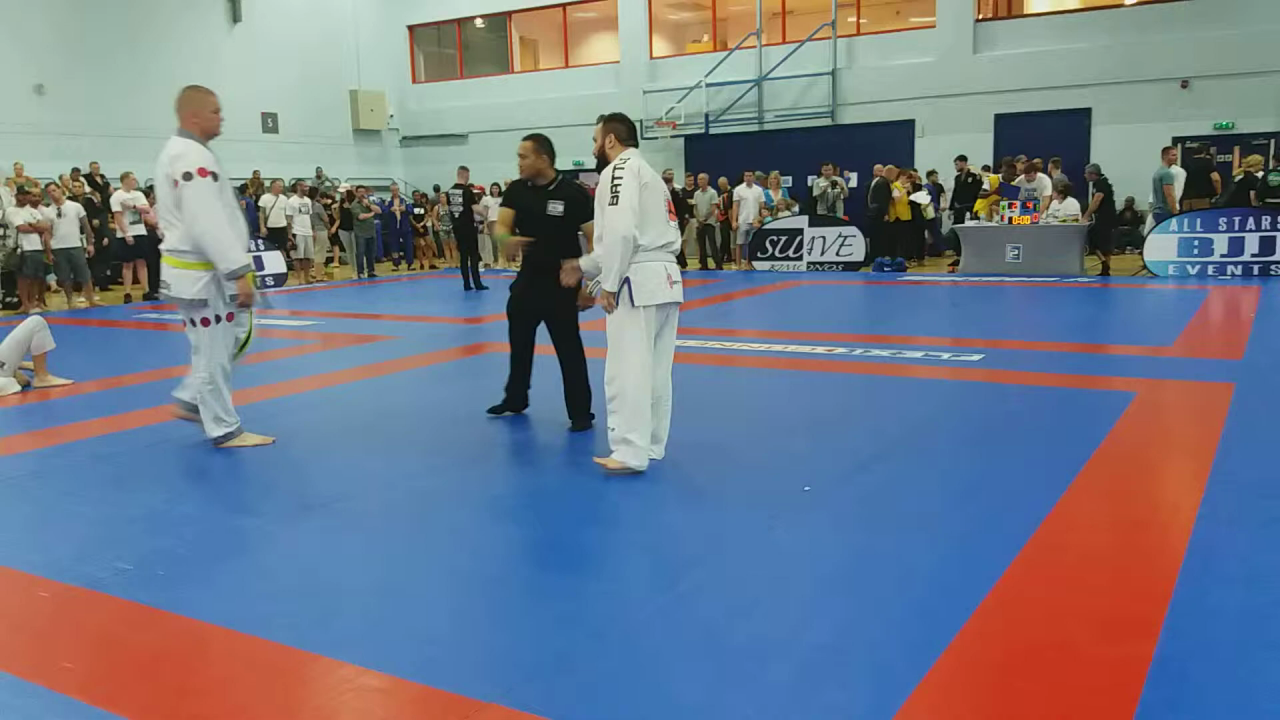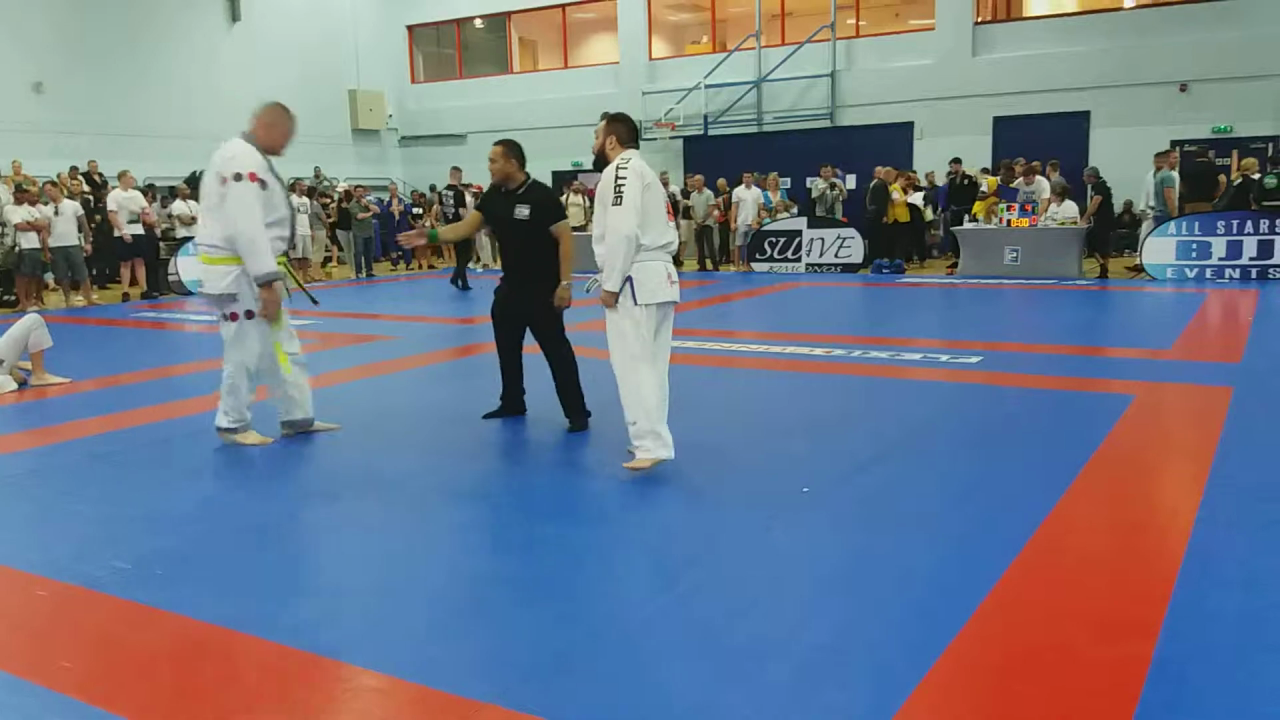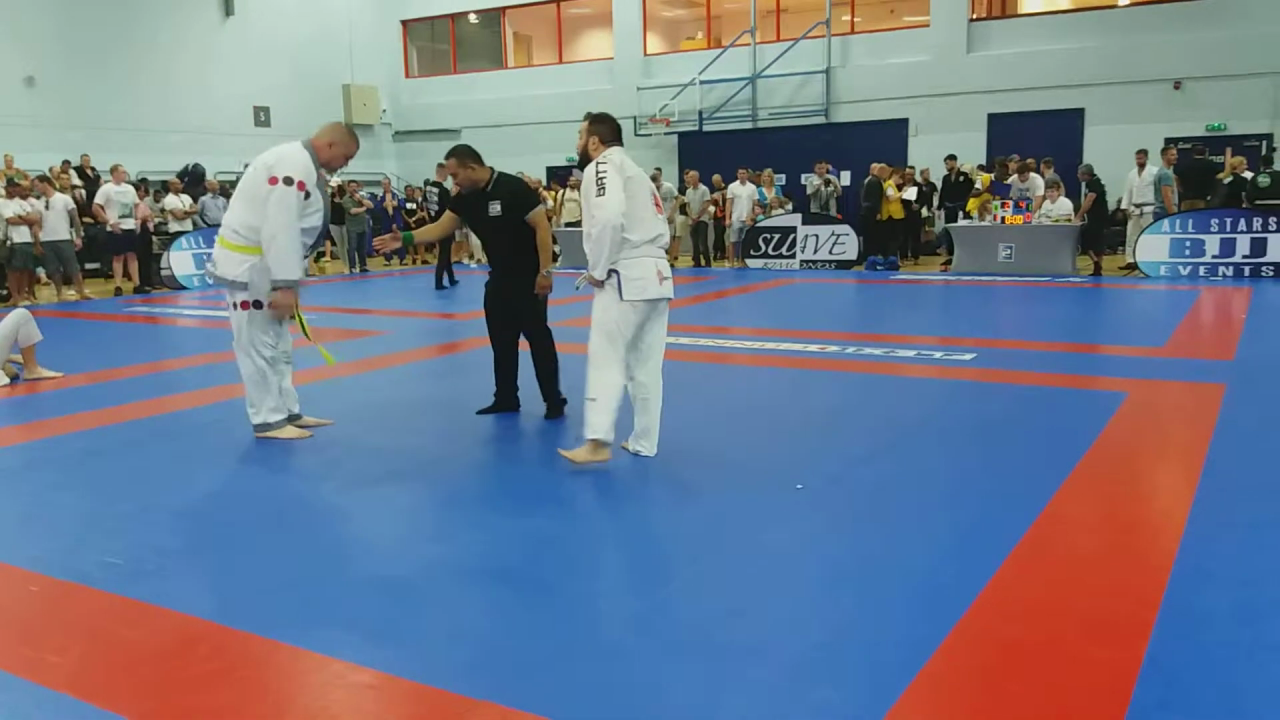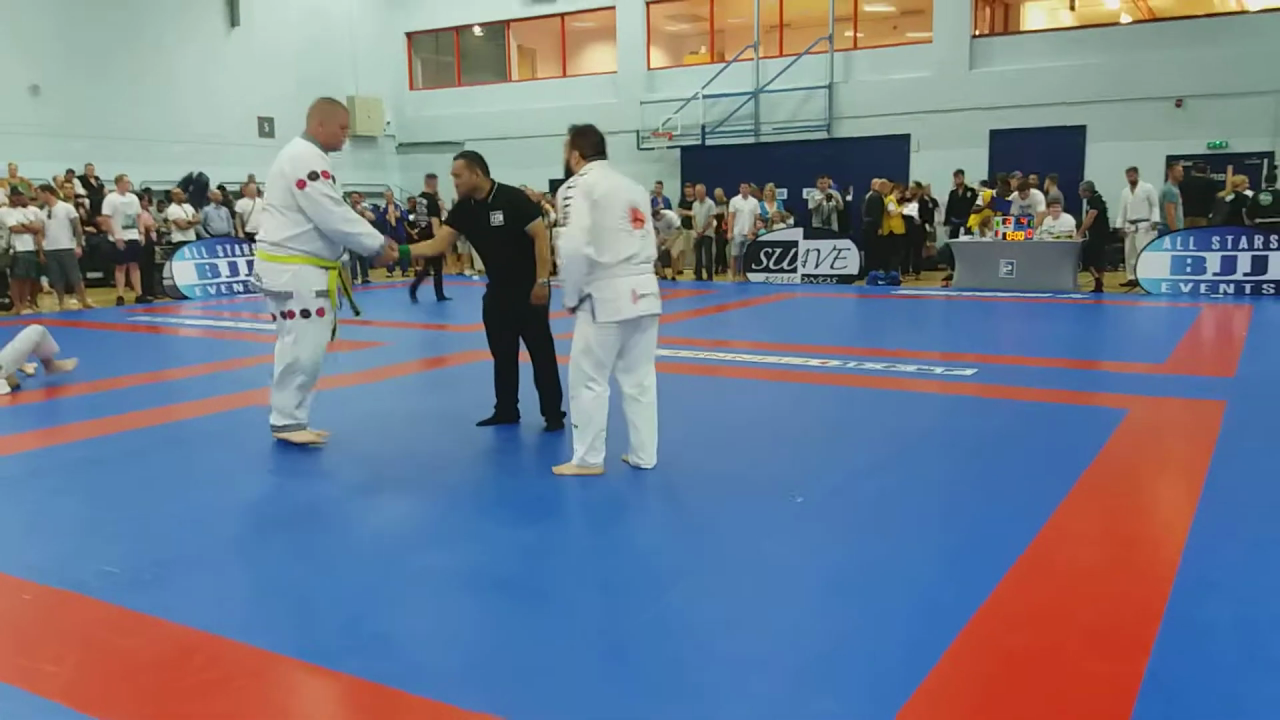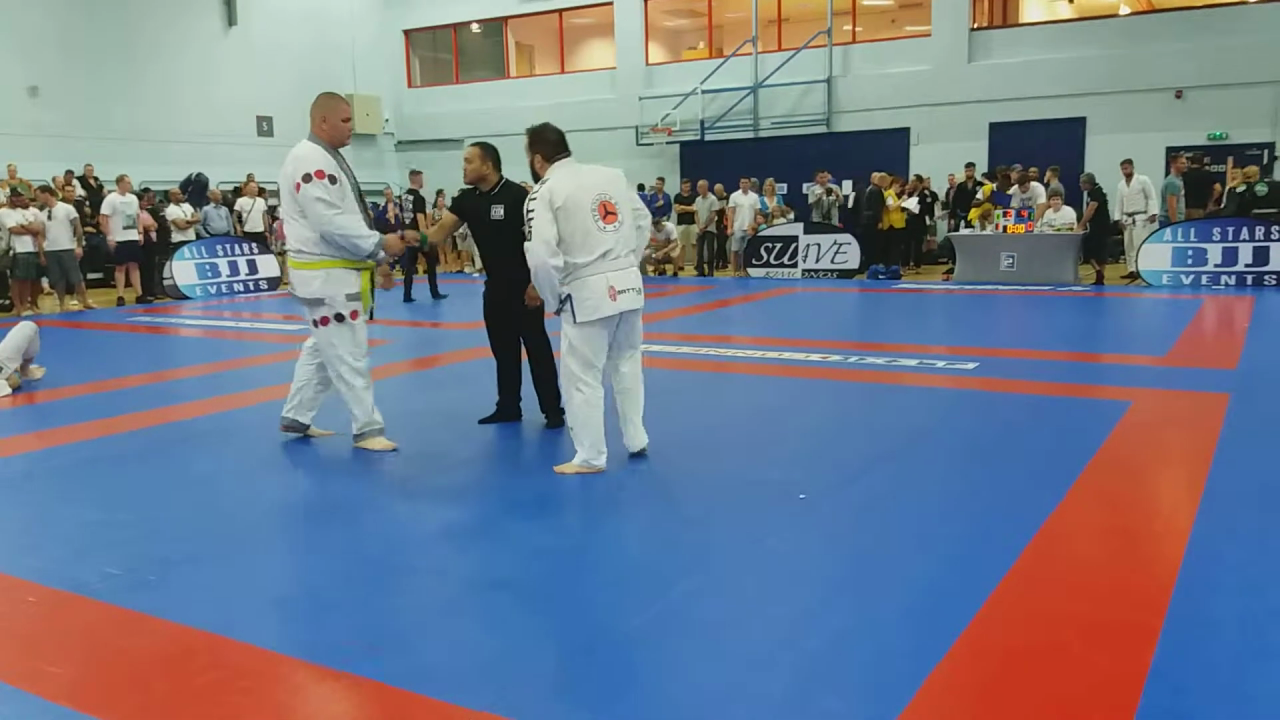
dt=0.3s
person 1, frame 1
left shoulder: (621, 169)
right shoulder: (647, 172)
left elbow: (621, 231)
left wrist: (609, 284)
right wrist: (585, 267)
left hip: (638, 281)
right hip: (665, 278)
left knee: (627, 369)
right knee: (655, 369)
left ankle: (631, 452)
right ankle: (652, 444)
person 1, frame 2
left shoulder: (621, 169)
right shoulder: (644, 172)
left elbow: (623, 231)
left wrist: (610, 284)
left hip: (637, 281)
right hip: (662, 278)
left knee: (633, 365)
right knee: (652, 366)
left ankle: (652, 444)
right ankle: (655, 442)
person 1, frame 3
left shoulder: (604, 166)
right shoulder: (635, 171)
left elbow: (609, 218)
left wrist: (596, 270)
left hip: (627, 276)
right hip: (657, 274)
left knee: (605, 359)
right knee: (646, 366)
left ankle: (598, 440)
right ankle: (644, 441)
person 1, frame 4
left shoulder: (576, 186)
right shoulder: (631, 186)
left elbow: (574, 249)
left wrist: (571, 298)
left hip: (605, 295)
right hip: (644, 291)
left knee: (588, 380)
right knee: (639, 379)
left ankle: (588, 458)
right ankle: (643, 453)
person 1, frame 5
left shoulder: (543, 193)
right shoulder: (611, 175)
left elbow: (541, 259)
right elbow: (642, 221)
left wrist: (554, 302)
left hip: (587, 293)
right hip: (629, 284)
left knee: (582, 379)
right knee: (627, 363)
left ankle: (590, 457)
right ankle: (635, 438)
person 2, frame 1
left shoulder: (181, 151)
right shoulder: (192, 157)
right elbow: (207, 225)
left wrist: (234, 269)
right wrist: (239, 273)
left hip: (208, 270)
right hip: (203, 275)
left knee: (227, 344)
right knee: (214, 354)
left ankle: (191, 399)
right ankle: (224, 429)
person 2, frame 2
left shoulder: (246, 157)
right shoulder: (245, 160)
right elbow: (246, 227)
left wrist: (267, 276)
right wrist: (267, 281)
left hip: (250, 269)
right hip: (237, 272)
left knee: (281, 344)
right knee: (247, 352)
left ankle: (298, 417)
right ankle: (231, 423)
person 2, frame 3
left shoulder: (301, 163)
right shoulder: (295, 165)
right elbow: (280, 230)
left wrist: (285, 282)
right wrist: (284, 286)
left hip: (263, 261)
right hip: (250, 262)
left knee: (276, 344)
right knee: (258, 345)
left ankle: (286, 412)
right ankle: (268, 419)
person 2, frame 4
left shoulder: (303, 156)
right shoulder: (306, 160)
left elbow: (324, 219)
right elbow: (335, 217)
left wrist: (351, 258)
right wrist: (379, 246)
left hip: (303, 269)
right hip: (293, 272)
left knee: (305, 347)
right knee: (304, 349)
left ankle: (292, 419)
right ankle: (286, 421)
person 2, frame 5
left shoulder: (329, 157)
right shoulder: (309, 161)
left elbow: (350, 215)
right elbow: (331, 222)
left wrist: (383, 253)
right wrist: (380, 246)
left hip: (340, 272)
right hip: (326, 275)
left knee: (322, 349)
right knee: (350, 355)
left ankle: (296, 415)
right ankle: (367, 429)
person 3, frame 1
left shoulder: (572, 194)
right shoulder: (517, 190)
left elbow: (595, 239)
right elbow: (501, 224)
right wrist: (508, 238)
left hip: (561, 284)
right hip: (528, 279)
left knee: (569, 349)
right knee: (519, 343)
left ankle: (580, 413)
right ankle: (515, 399)
person 3, frame 2
left shoulder: (542, 196)
right shoulder: (493, 196)
left elbow: (565, 238)
right elbow: (466, 227)
left wrist: (565, 284)
right wrist: (430, 236)
left hip: (542, 287)
right hip: (511, 285)
left knee: (557, 349)
right knee: (506, 347)
left ankle: (577, 412)
right ankle: (512, 403)
person 3, frame 3
left shoulder: (513, 188)
right shoulder: (465, 198)
left elbow: (542, 226)
right elbow: (440, 228)
left wrist: (545, 272)
right wrist: (405, 239)
left hip: (529, 276)
right hip: (500, 277)
left knee: (538, 337)
right knee: (502, 341)
left ankle: (553, 400)
right ankle: (506, 398)
person 3, frame 4
left shoulder: (513, 200)
right shoulder: (463, 208)
left elbow: (541, 237)
right elbow: (439, 243)
left wrist: (542, 282)
right wrist: (402, 252)
left hip: (528, 288)
right hip: (498, 289)
left knee: (540, 350)
right knee: (502, 353)
left ankle: (553, 413)
right ankle: (506, 410)
person 3, frame 5
left shoulder: (516, 196)
right shoulder: (467, 199)
right elbow: (442, 228)
left hip: (526, 287)
right hip: (495, 287)
left knee: (537, 348)
right knee: (503, 350)
left ankle: (554, 411)
right ankle: (508, 407)
